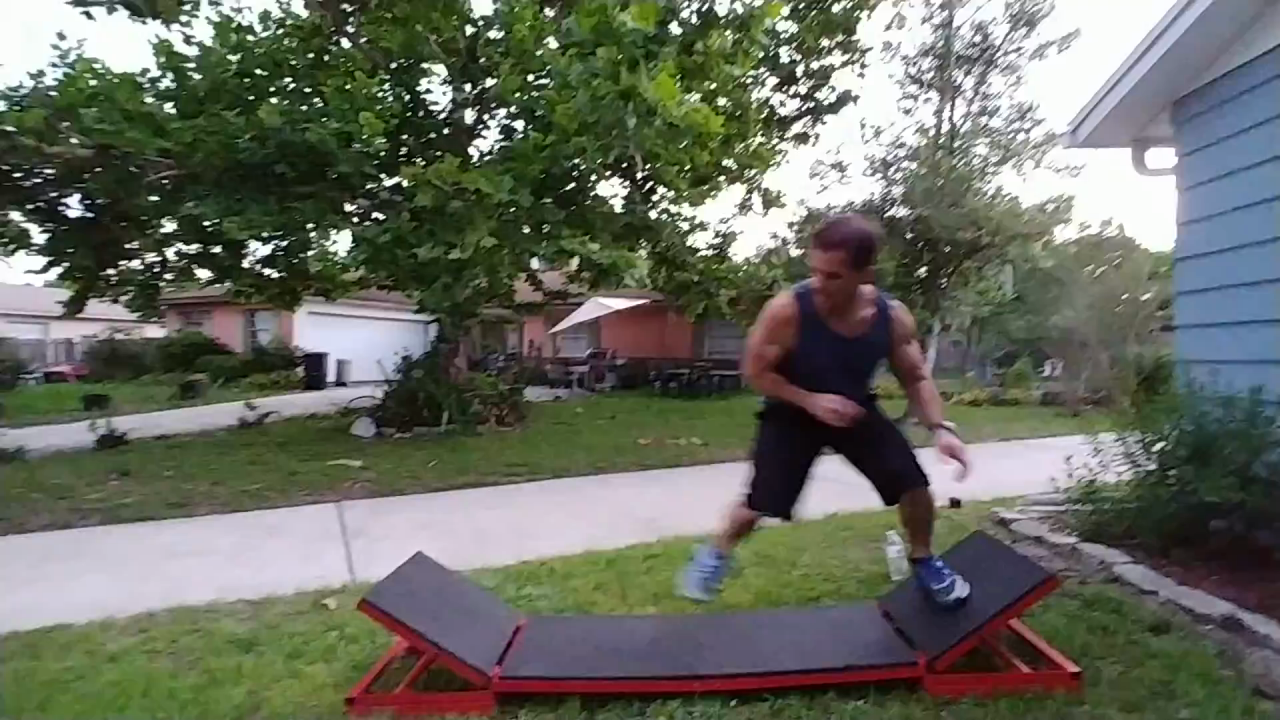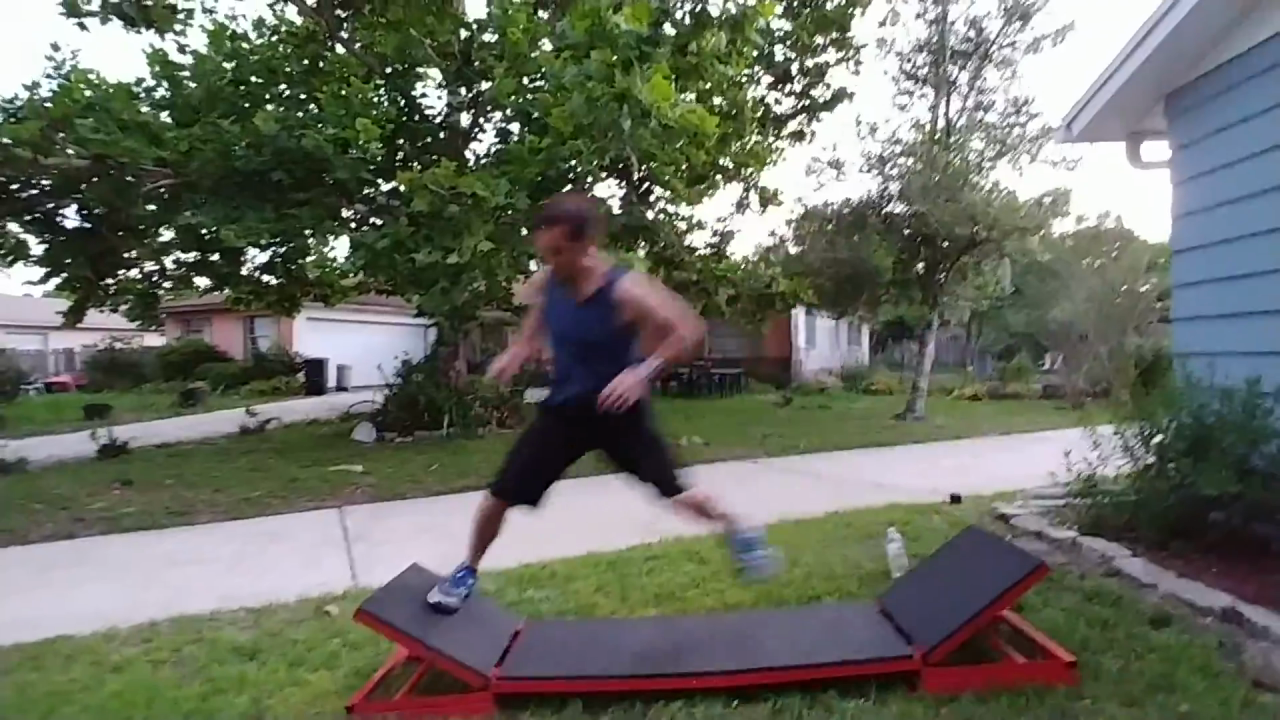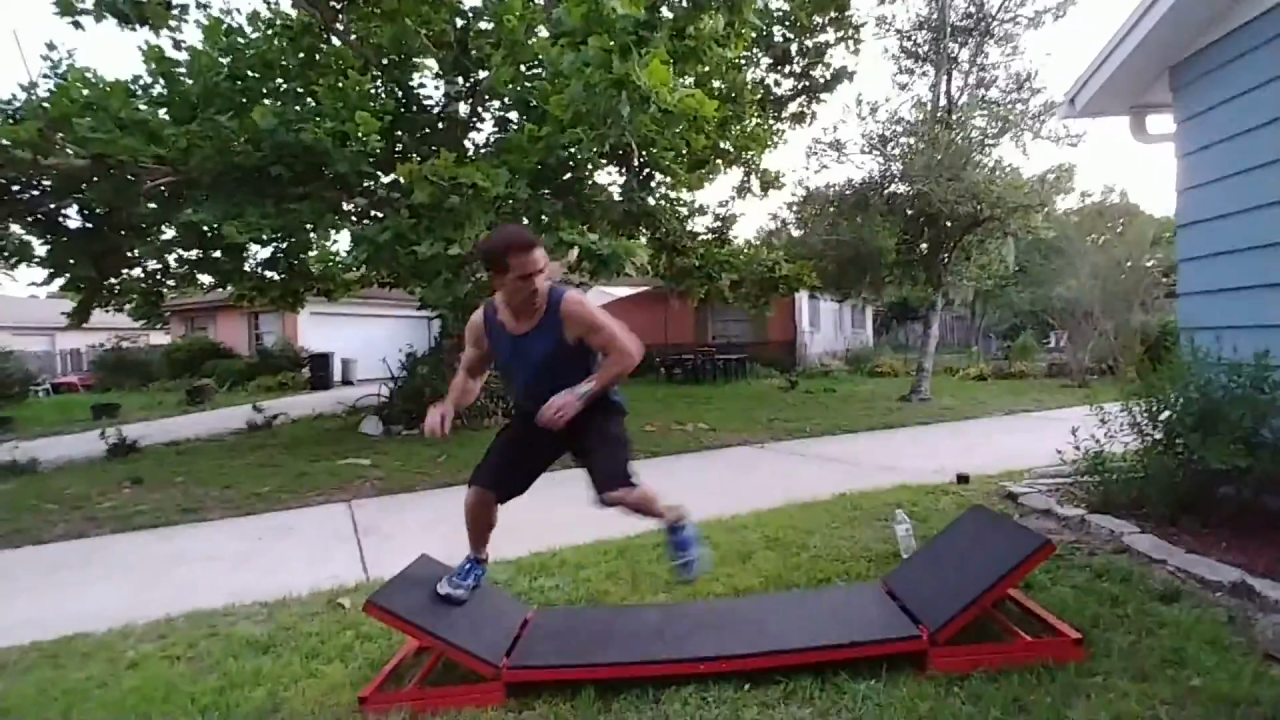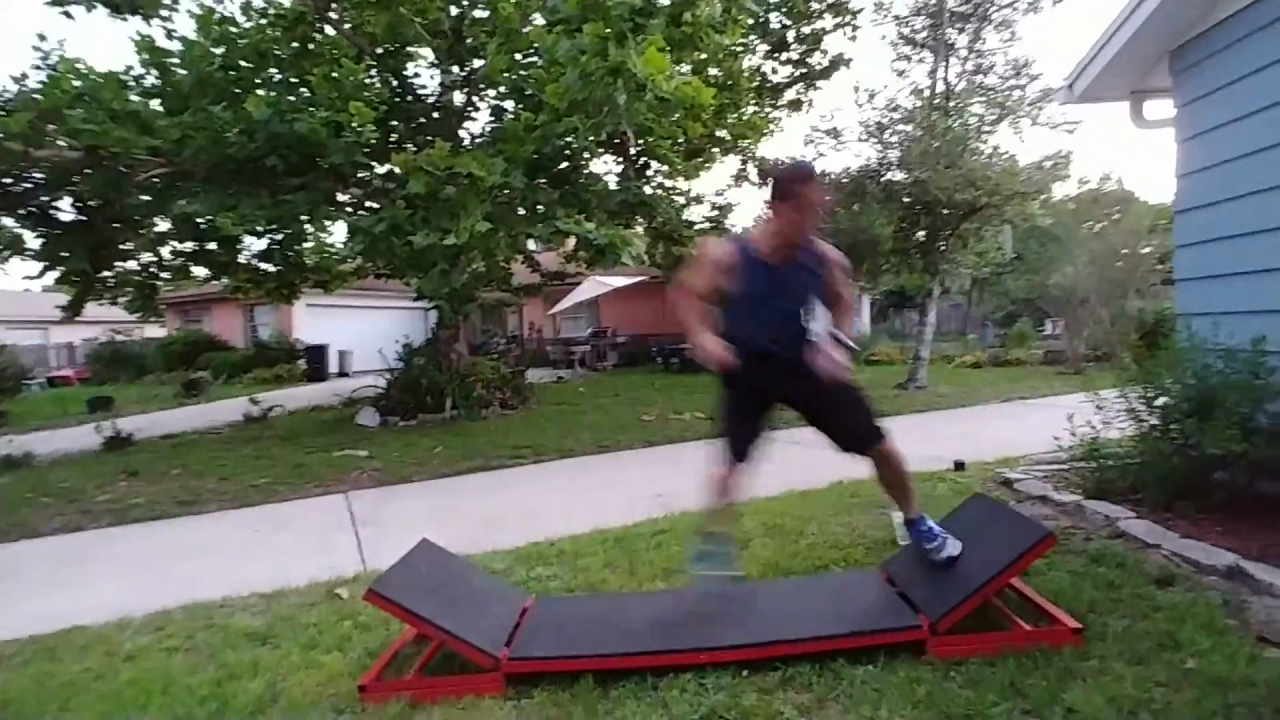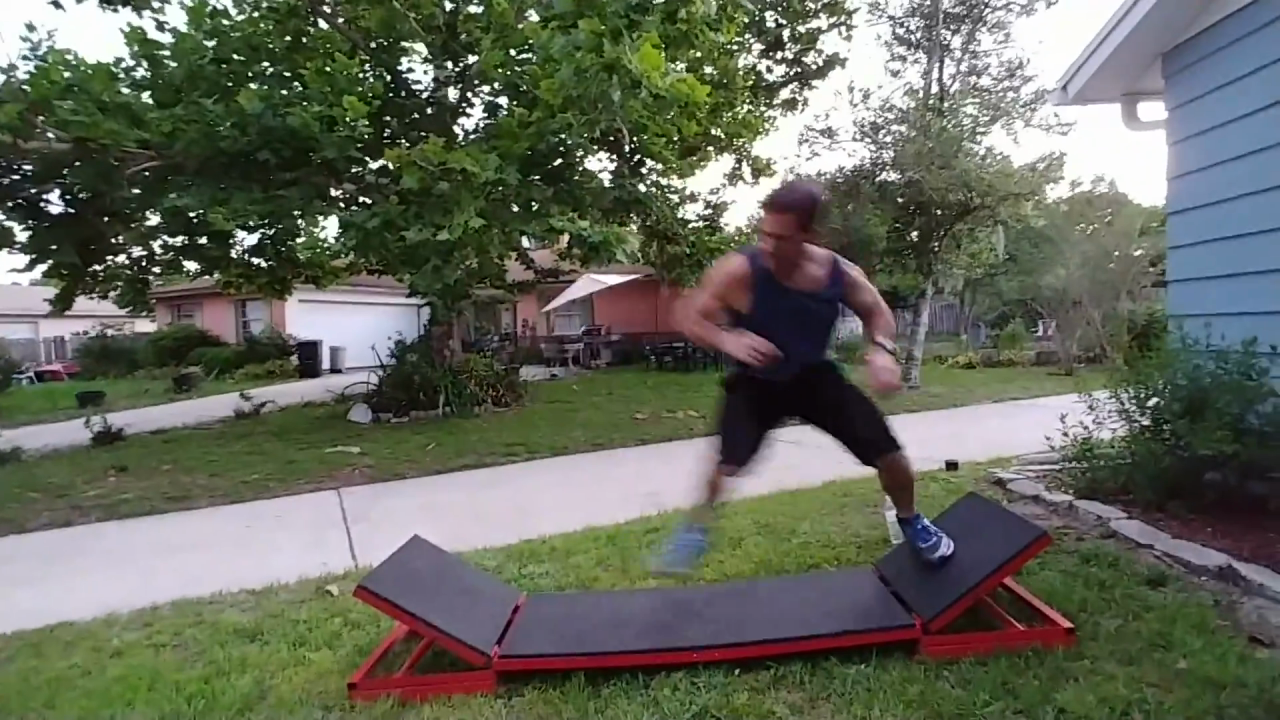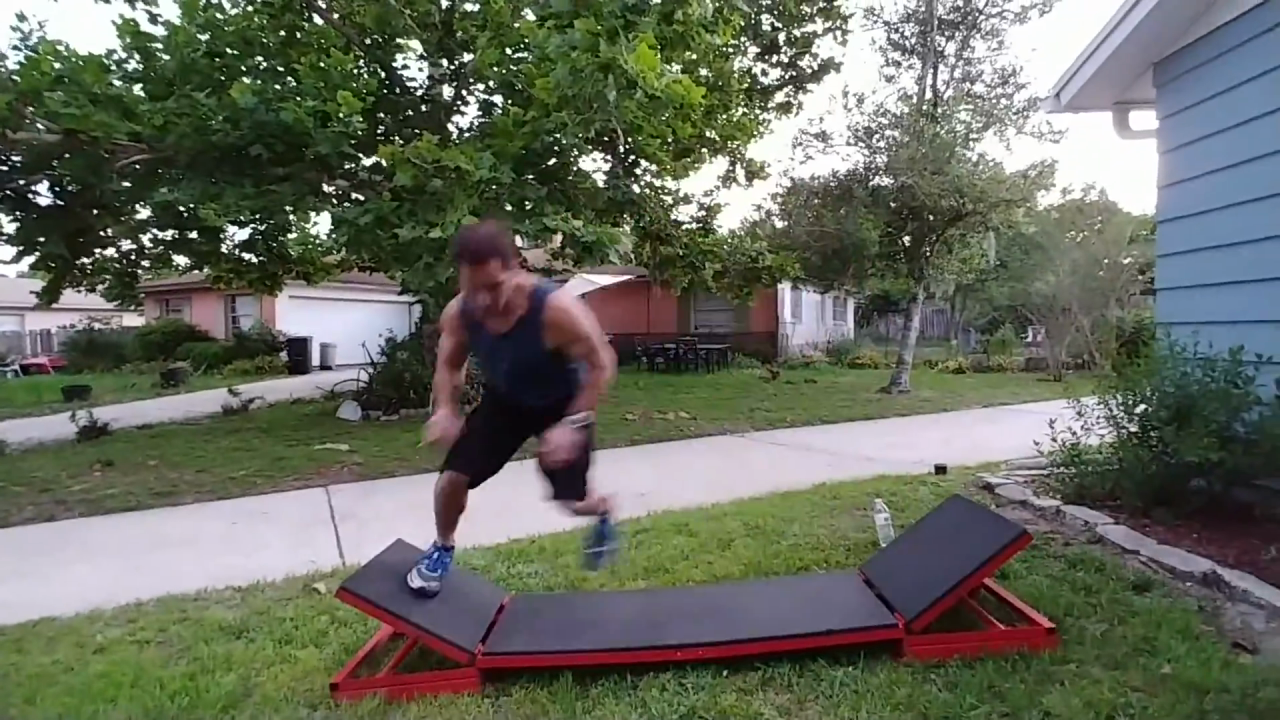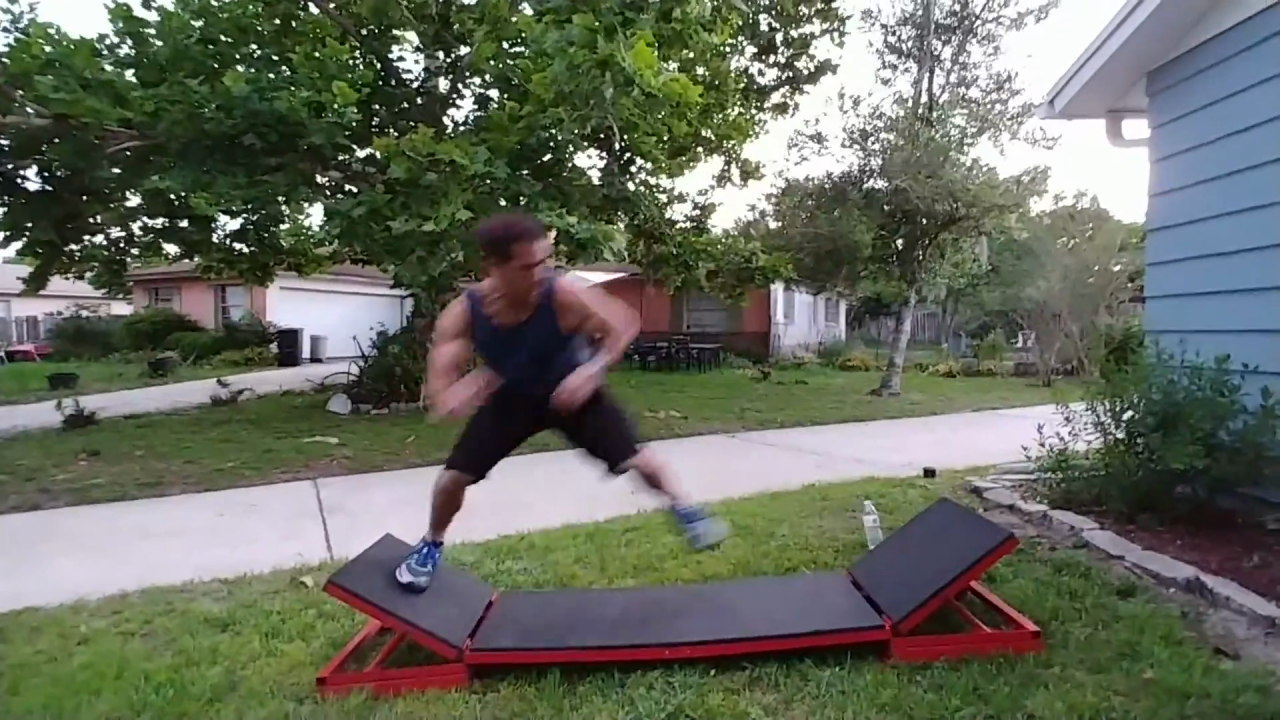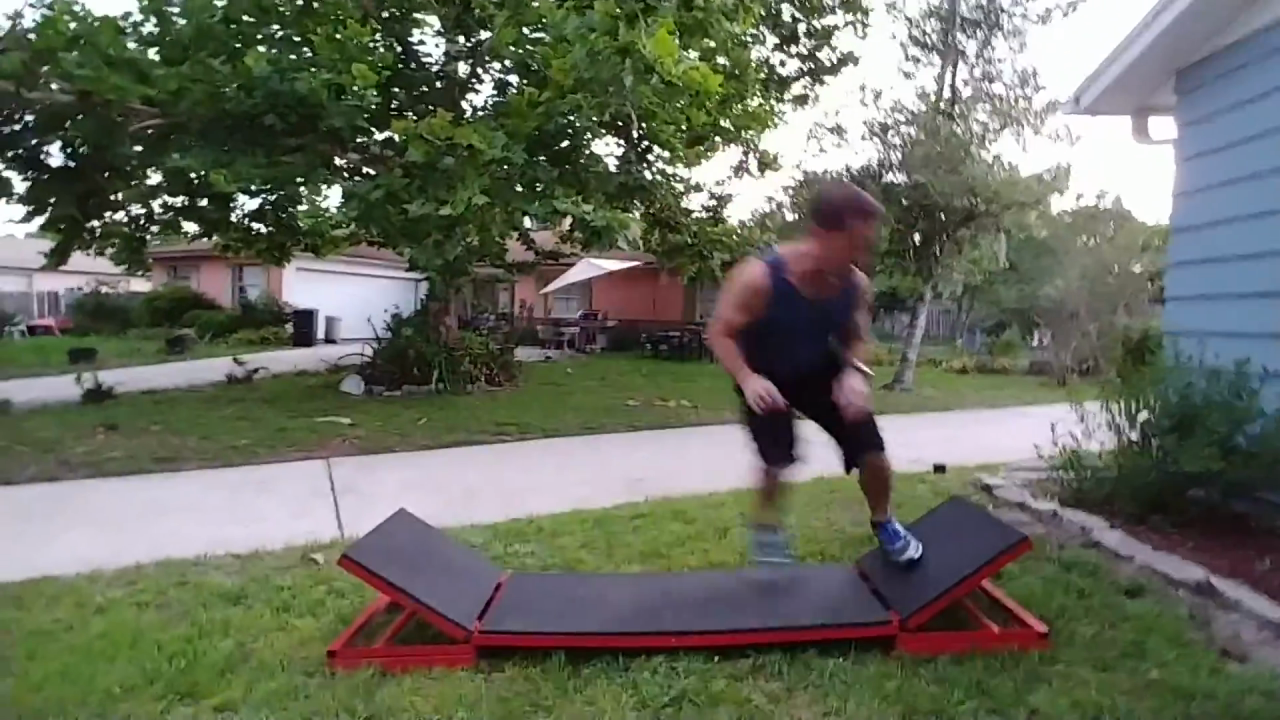
dt=0.4s
person 1, frame 1
left shoulder: (892, 317)
right shoulder: (788, 309)
left elbow: (915, 377)
right elbow: (755, 371)
left wrist: (940, 429)
right wrist: (812, 399)
left hip: (855, 410)
right hip: (794, 412)
left knee: (913, 487)
right knee: (760, 505)
left ankle: (923, 561)
right ankle: (717, 553)
person 1, frame 2
left shoulder: (626, 289)
right shoulder: (544, 284)
left elbow: (688, 330)
left wrist: (644, 371)
right wrist: (514, 354)
left hip: (620, 409)
right hip: (564, 411)
left knee: (672, 492)
right knee: (501, 494)
left ankle: (736, 531)
right ankle: (469, 568)
person 1, frame 3
left shoulder: (570, 307)
right shoulder: (483, 321)
left elbow: (630, 353)
right elbow: (470, 373)
left wrist: (580, 392)
right wrist: (447, 405)
left hip: (591, 410)
right hip: (535, 415)
left knee: (614, 490)
right knee: (481, 489)
left ankle: (674, 522)
right ankle: (477, 560)
person 1, frame 4
left shoulder: (822, 257)
right shoulder: (724, 255)
left elbow: (843, 304)
right elbow: (685, 295)
left wrist: (837, 343)
right wrist: (702, 337)
left hip: (800, 364)
right hip: (748, 370)
left knee: (874, 442)
right knee: (735, 457)
left ankle: (916, 524)
right ankle: (715, 538)
person 1, frame 5
left shoulder: (840, 274)
right shoulder: (740, 270)
left elbow: (877, 311)
right elbow: (689, 316)
left wrist: (883, 351)
right wrist: (729, 341)
left hip: (814, 378)
right hip: (755, 383)
left knee: (887, 452)
right knee: (732, 460)
left ankle: (911, 522)
right ankle: (697, 525)
person 1, frame 6
left shoulder: (556, 308)
right shoulder: (458, 313)
left elbow: (602, 365)
right elbow: (449, 362)
left wrist: (574, 424)
right wrist: (445, 409)
left hip: (561, 403)
right hip: (504, 402)
left knee: (571, 501)
right knee: (453, 478)
left ankle: (601, 511)
right ankle: (442, 548)
person 1, frame 7
left shoulder: (562, 293)
right shoulder: (463, 313)
left elbow: (623, 325)
right elbow: (437, 382)
left wrist: (592, 372)
right wrist: (453, 396)
left hip: (571, 391)
right hip: (513, 398)
left knee: (635, 459)
right knee: (456, 474)
left ankle: (681, 509)
right ankle: (432, 545)
person 1, frame 8
left shoulder: (855, 285)
right shoulder: (759, 276)
left elbow: (854, 337)
right elbow: (719, 333)
left wrist: (853, 373)
right wrist: (748, 379)
left hip: (820, 373)
right hip: (766, 378)
left knee: (871, 453)
right knee: (777, 462)
left ankle: (883, 523)
right ankle: (767, 527)
